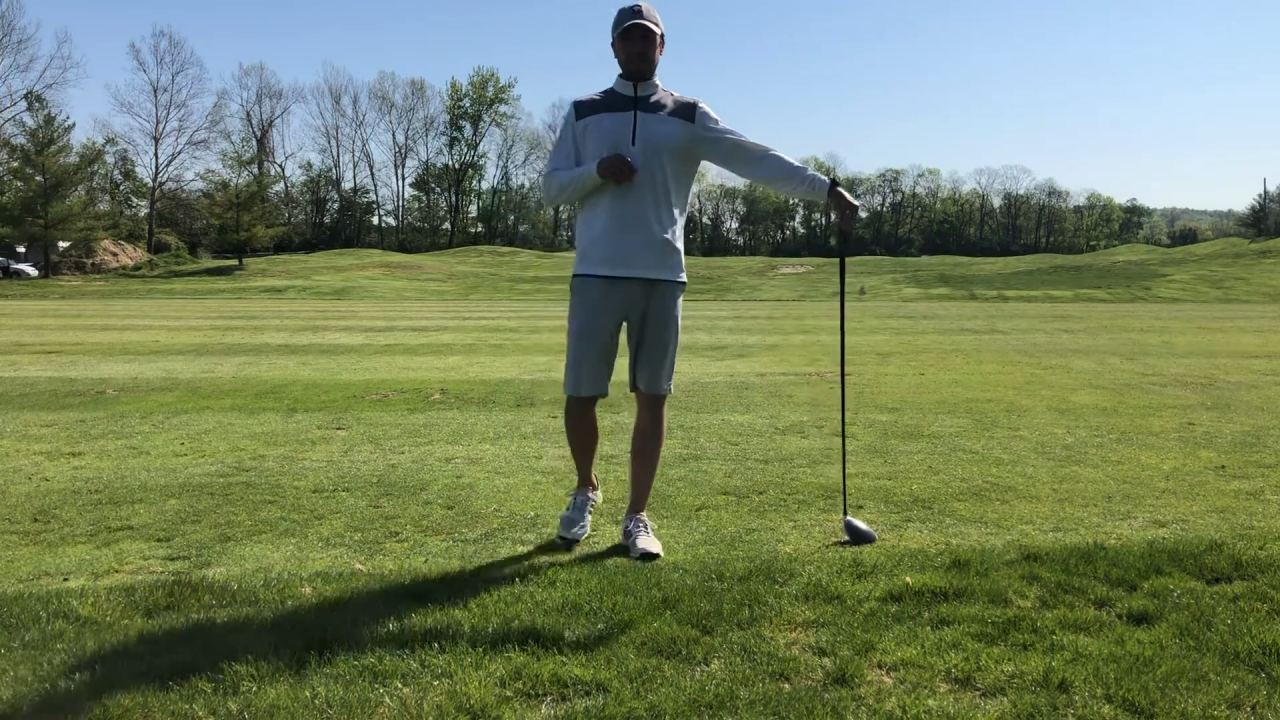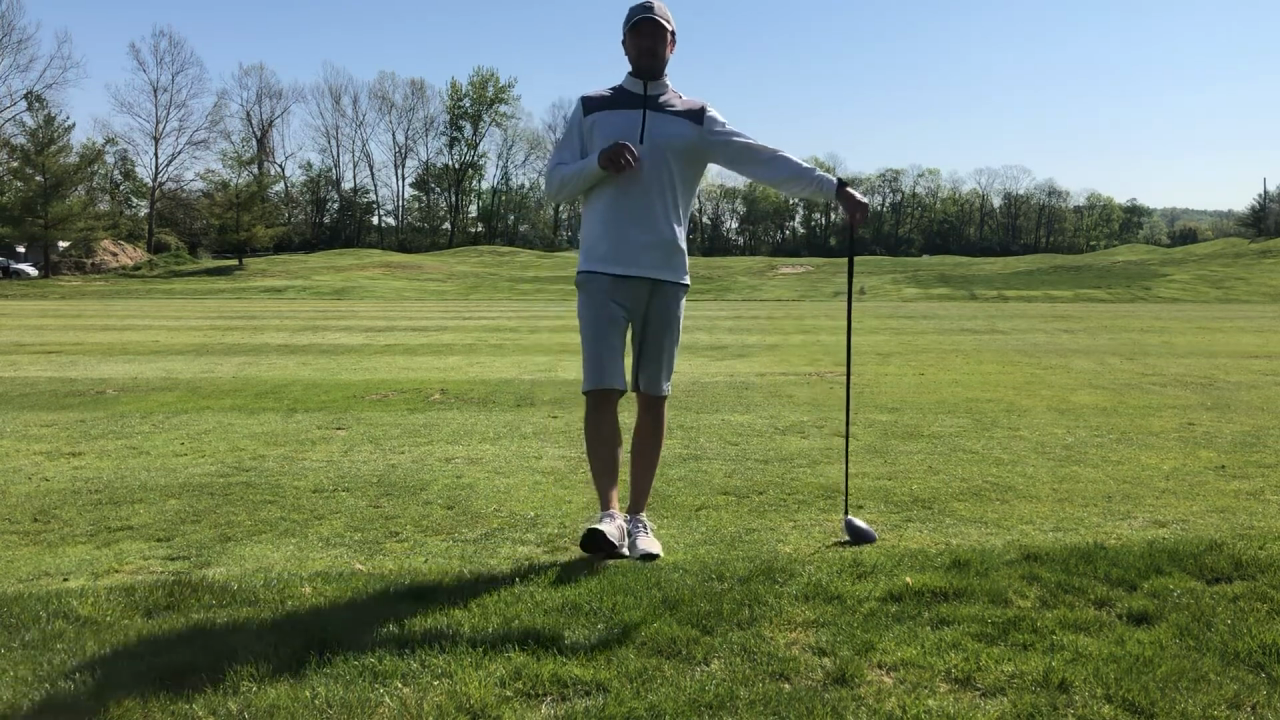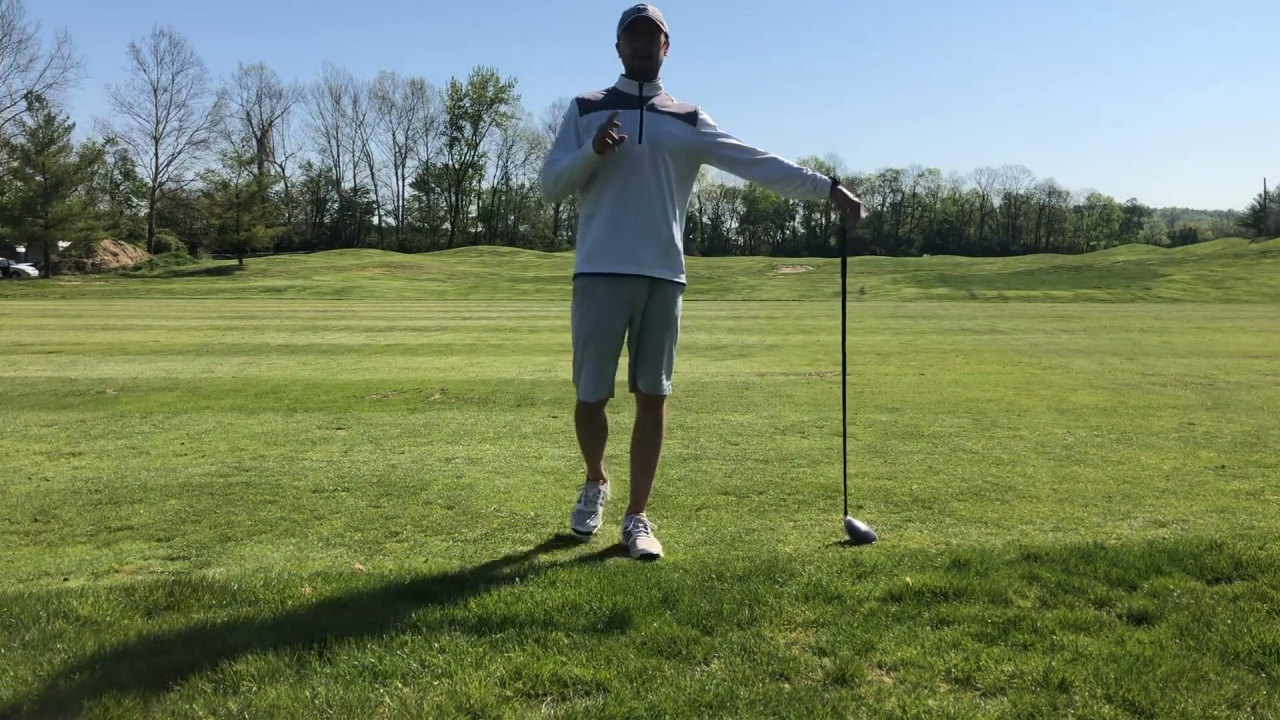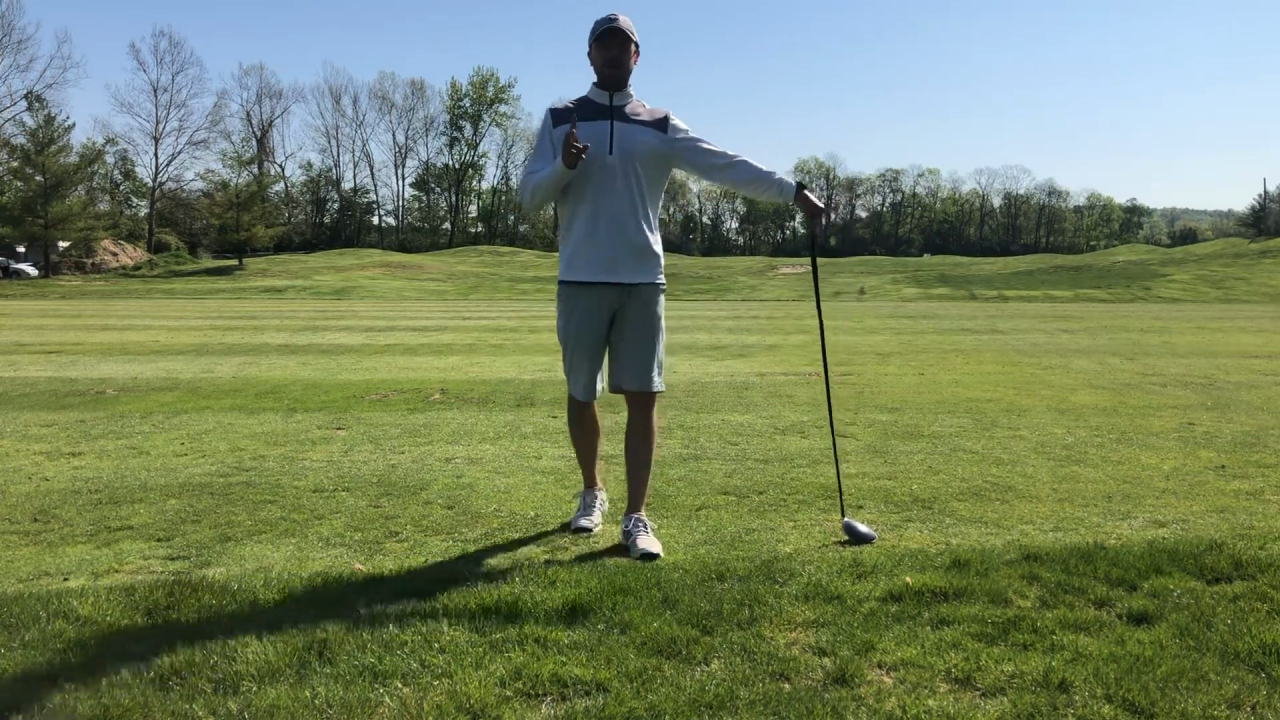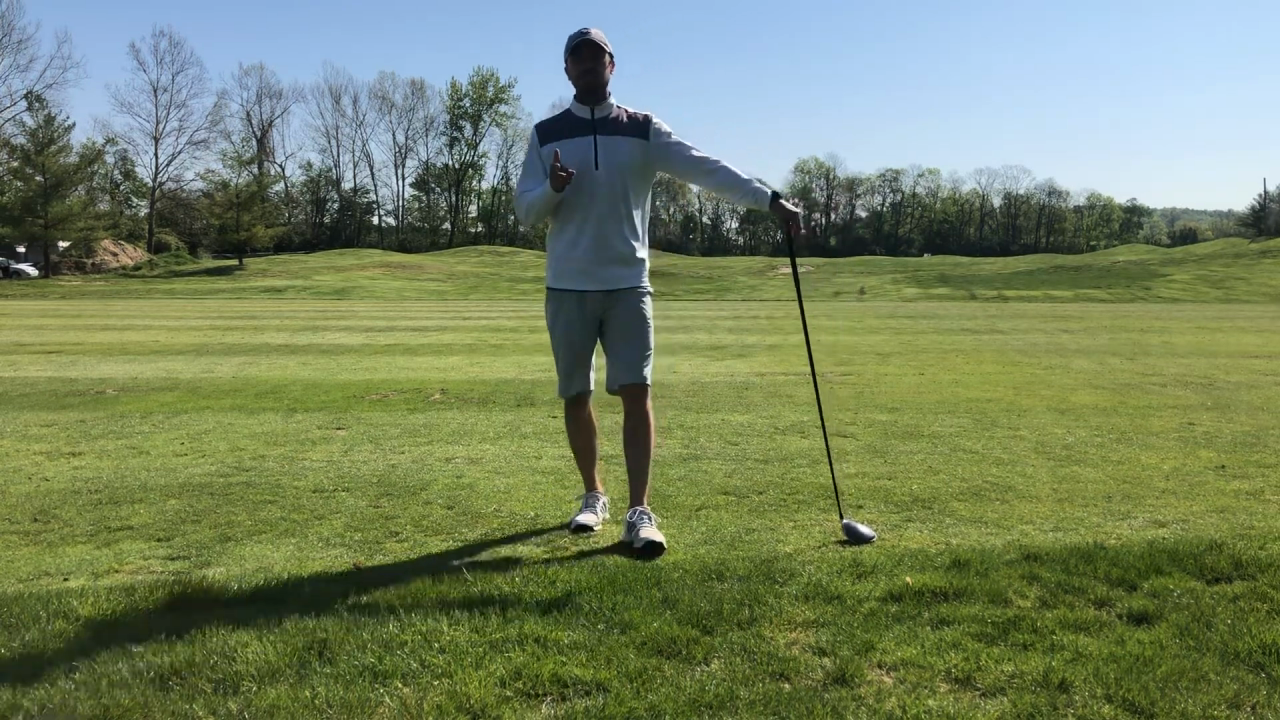
dt=0.5s
person 1, frame 1
left shoulder: (688, 115)
right shoulder: (583, 112)
left elbow: (758, 160)
right elbow: (551, 189)
left wrist: (826, 187)
right wrist: (597, 171)
left hip: (662, 275)
right hip: (597, 274)
left knee: (652, 398)
right knee: (581, 395)
left ankle: (637, 518)
right ankle: (585, 491)
person 1, frame 2
left shoulder: (696, 118)
right shoulder: (591, 108)
left elbow: (766, 161)
right elbow: (555, 185)
left wrist: (835, 188)
right wrist: (598, 162)
left hip: (666, 275)
right hip: (603, 272)
left knee: (653, 398)
right knee: (602, 391)
left ankle: (638, 517)
right ankle: (610, 515)
person 1, frame 3
left shoulder: (688, 120)
right shoulder: (585, 110)
left elbow: (757, 162)
right elbow: (551, 185)
left wrist: (827, 187)
right wrist: (593, 150)
left hip: (663, 275)
right hip: (600, 272)
left knee: (653, 397)
right knee: (591, 394)
left ankle: (637, 517)
right ankle: (595, 483)
person 1, frame 4
left shoulder: (660, 125)
right shoulder: (560, 119)
left elbow: (726, 165)
right elbow: (529, 196)
left wrist: (792, 190)
right wrist: (564, 164)
left hip: (642, 279)
right hip: (582, 279)
left knee: (642, 397)
right knee: (581, 394)
left ankle: (637, 517)
right ankle: (592, 492)
person 1, frame 5
left shoulder: (644, 129)
right shoulder: (546, 134)
left elbow: (706, 168)
right elbow: (526, 212)
left wrist: (768, 198)
right wrist: (552, 188)
left hip: (627, 283)
right hip: (568, 286)
left knee: (636, 392)
right knee: (576, 394)
left ankle: (639, 513)
right ankle: (593, 496)
